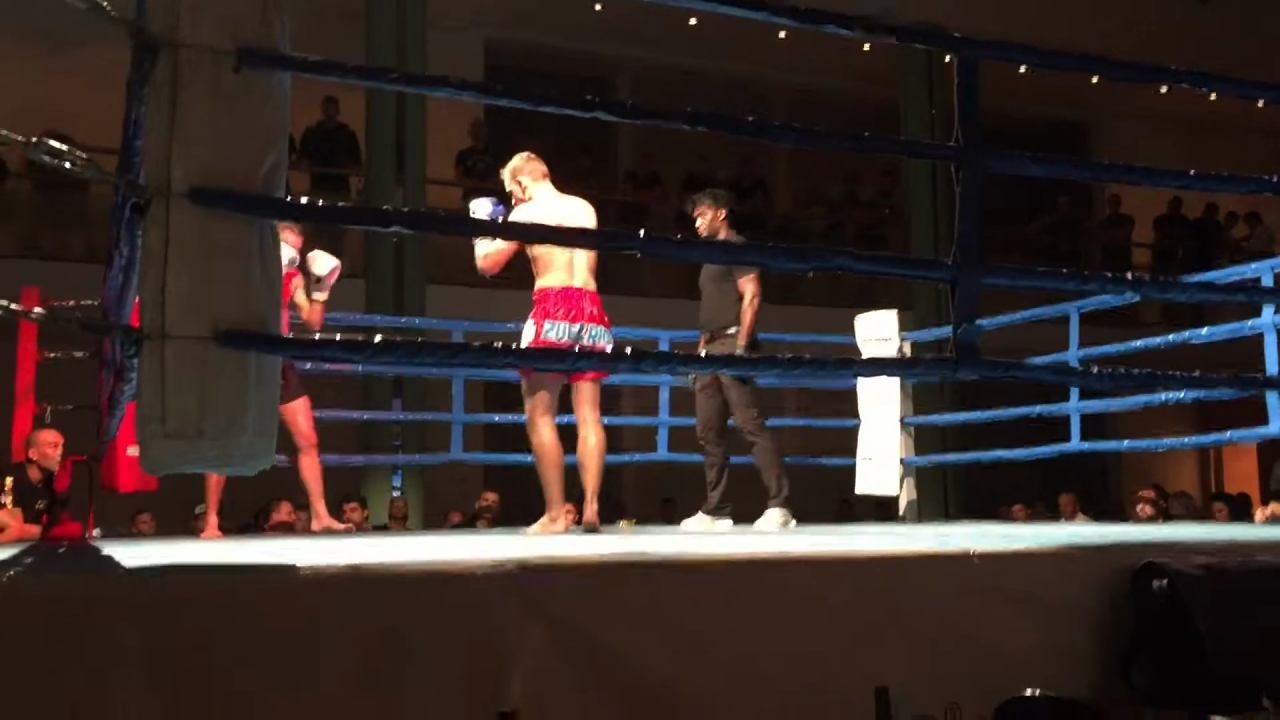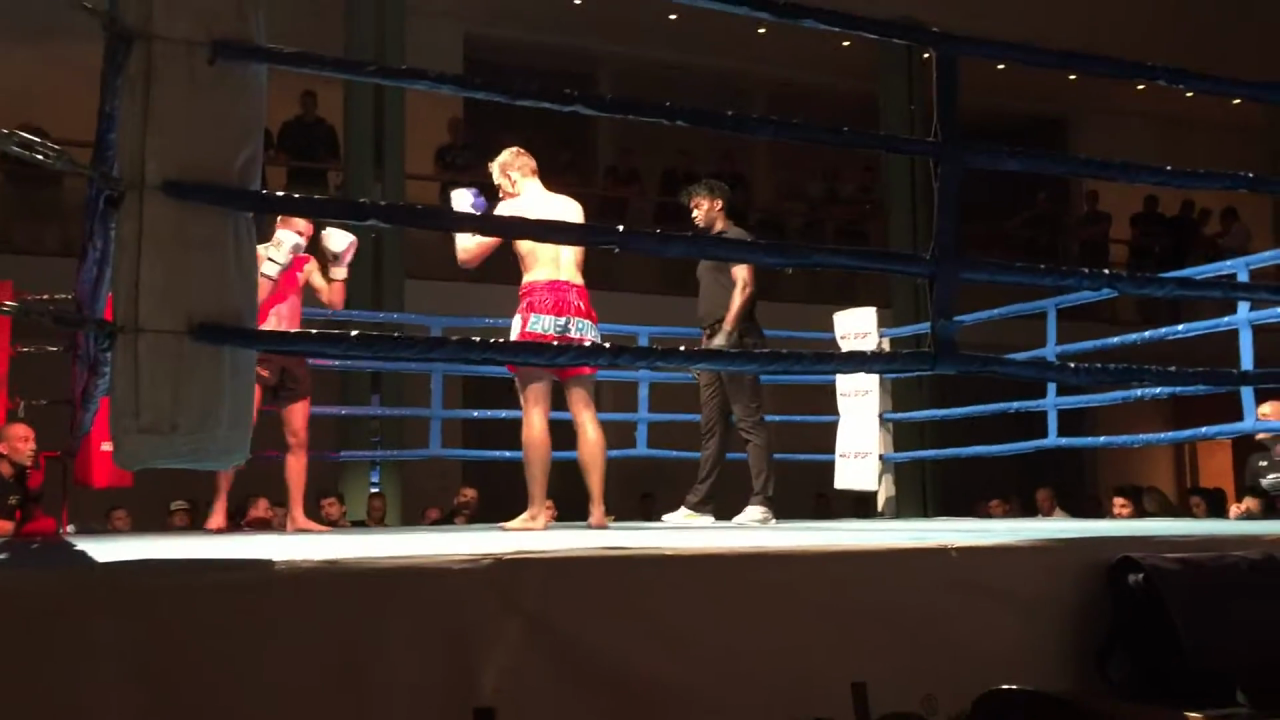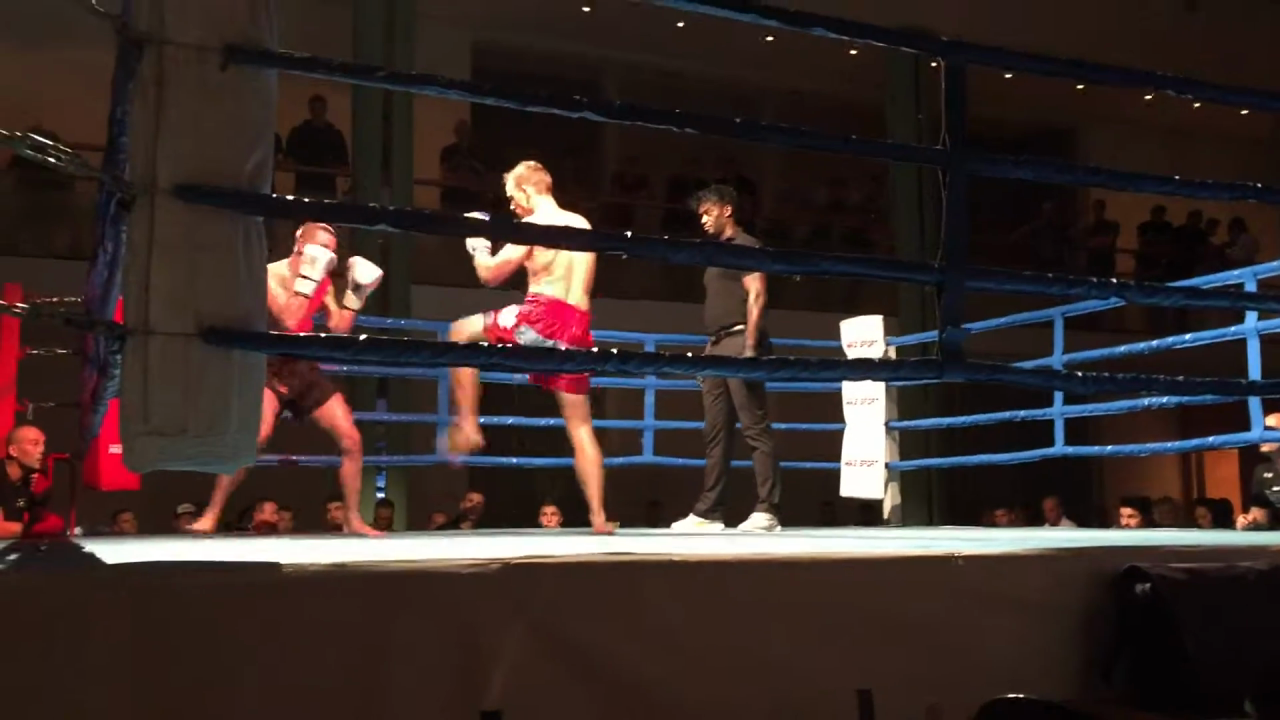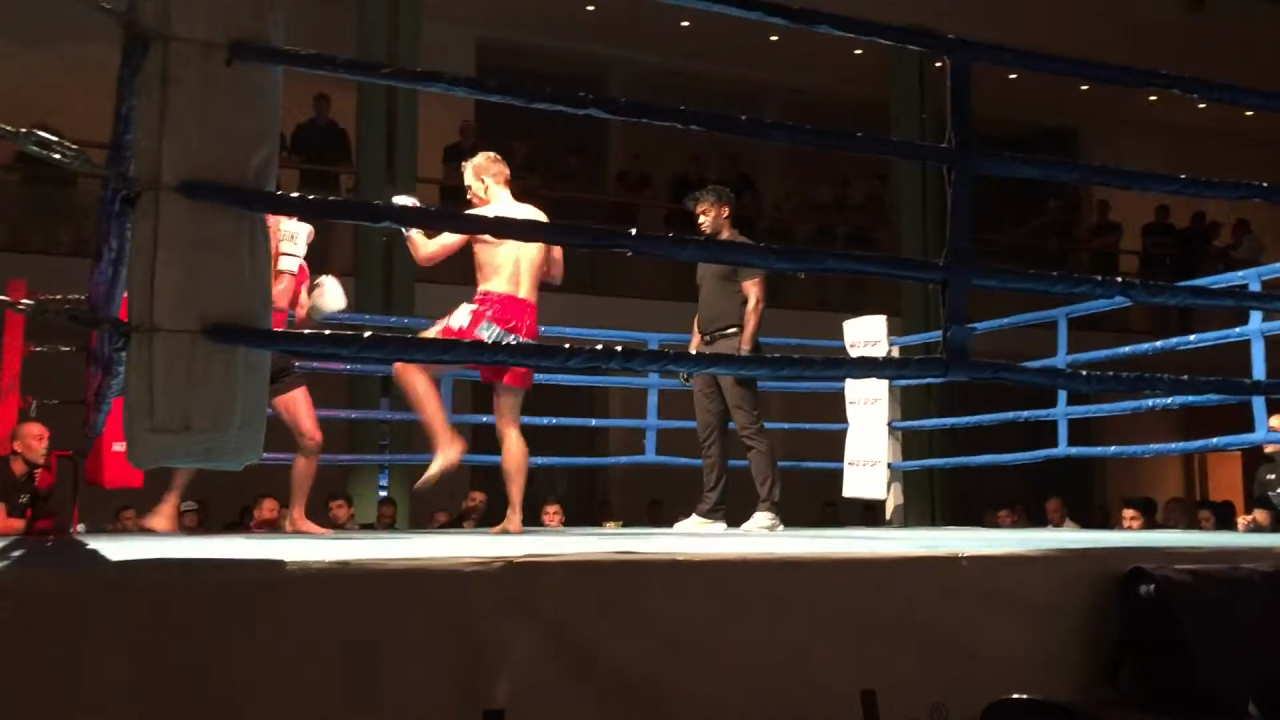
dt=0.3s
person 1, frame 1
left shoulder: (527, 212)
right shoulder: (586, 208)
left elbow: (487, 263)
left hip: (552, 311)
right hip: (590, 311)
left knee: (541, 417)
right knee: (588, 416)
left ankle: (555, 514)
right ankle: (590, 504)
person 1, frame 2
left shoulder: (513, 207)
right shoulder: (573, 206)
left elbow: (467, 256)
left wrist: (462, 215)
left hip: (539, 305)
right hip: (578, 305)
left knee: (535, 411)
right knee: (584, 412)
left ankle: (536, 511)
right ankle: (597, 509)
person 1, frame 3
left shoulder: (533, 226)
right shoulder: (581, 226)
left elbow: (488, 275)
left wrist: (477, 244)
right wrist: (510, 252)
left hip: (538, 317)
right hip: (577, 331)
left knee: (462, 334)
right knee: (580, 429)
left ankle: (466, 427)
right ankle: (599, 517)
person 1, frame 4
left shoulder: (480, 217)
right shoulder: (539, 218)
left elbow: (426, 256)
right elbow: (555, 275)
left wrist: (410, 225)
left hip: (490, 314)
right hip: (524, 324)
left knee: (406, 366)
right knee: (508, 427)
left ankle: (446, 443)
right ankle: (515, 516)
person 2, frame 1
left shoulder: (738, 248)
right shoulder: (711, 258)
left elbow: (752, 298)
left wrist: (741, 347)
right wrist: (699, 354)
left hip: (734, 345)
right hip: (713, 349)
left knee: (750, 424)
right knee: (708, 432)
left ankle: (779, 506)
right ankle: (715, 509)
person 2, frame 2
left shoulder: (735, 238)
left elbow: (744, 286)
left wrist: (727, 333)
right wrist: (704, 345)
left hip: (735, 338)
right hip: (715, 342)
left knee: (748, 420)
right knee: (712, 426)
left ankle: (761, 504)
right ankle: (698, 504)
person 2, frame 3
left shoulder: (745, 246)
left elbow: (757, 296)
left wrist: (750, 346)
right wrist: (708, 352)
left hip: (740, 341)
right hip: (717, 348)
left knee: (754, 428)
right knee: (715, 433)
left ankle: (766, 511)
right ankle: (708, 511)
person 2, frame 4
left shoulder: (743, 249)
right shoulder: (707, 257)
left elbow: (755, 301)
left wrist: (746, 349)
right wrist: (691, 351)
left hip: (732, 345)
right hip: (707, 350)
left knee: (749, 428)
right knee: (709, 434)
left ankle: (768, 509)
right ankle: (709, 511)
person 3, frame 1
left shoulder: (293, 276)
left elbow: (314, 323)
left wrist: (319, 286)
left hip: (281, 362)
left knee: (307, 440)
left ankle: (321, 516)
right ankle: (212, 521)
person 3, frame 2
left shoulder: (306, 263)
right shoulder: (253, 256)
left elbow: (335, 303)
left wrist: (339, 265)
right wrist: (275, 261)
left hip: (291, 354)
right hip: (256, 351)
left knee: (298, 439)
left ankle: (297, 516)
right ankle: (220, 505)
person 3, frame 3
left shoulder: (323, 281)
right shoulder: (270, 275)
left elbow: (340, 330)
right elbow: (288, 322)
left wrist: (356, 294)
right wrist: (310, 277)
left hip: (306, 369)
right hip: (271, 367)
left knee: (352, 441)
right knee: (257, 436)
left ankle: (354, 520)
right ankle: (211, 514)
person 3, frame 4
left shoulder: (297, 267)
right elbow: (279, 302)
left wrist: (318, 304)
right wrist: (292, 254)
left hip: (278, 359)
left knee: (312, 439)
left ankle: (297, 517)
right ankle: (169, 505)
